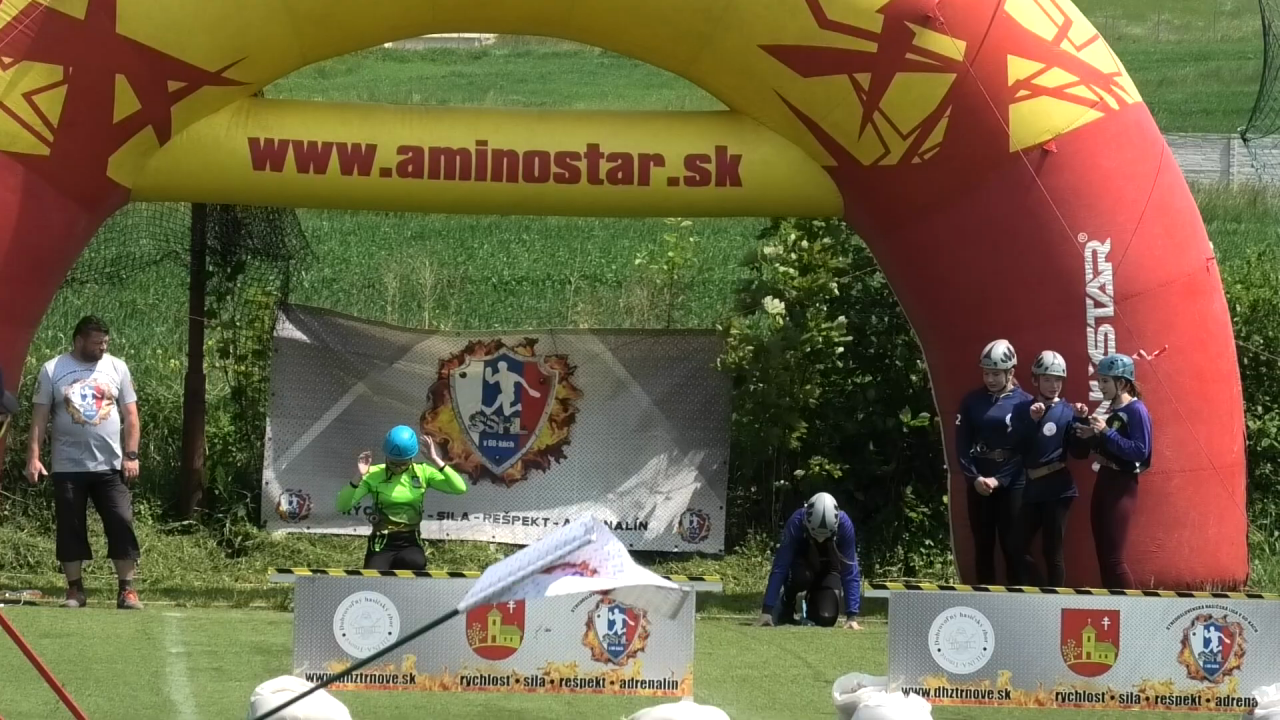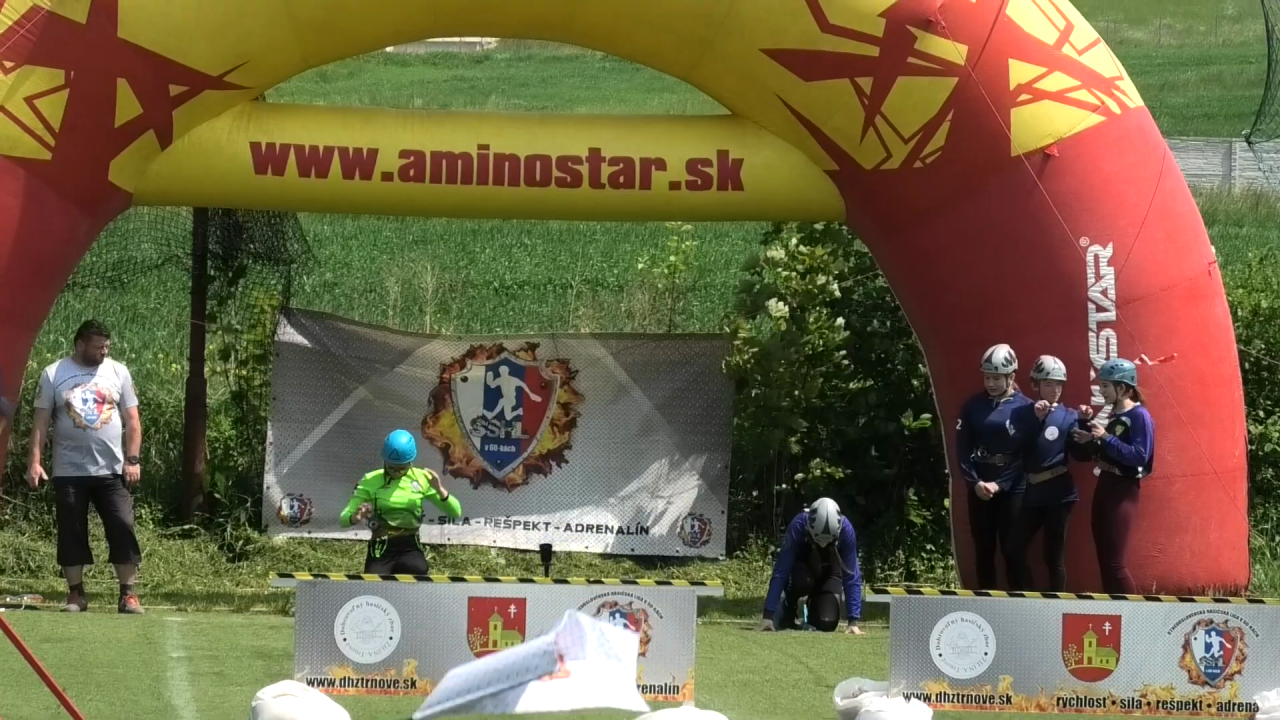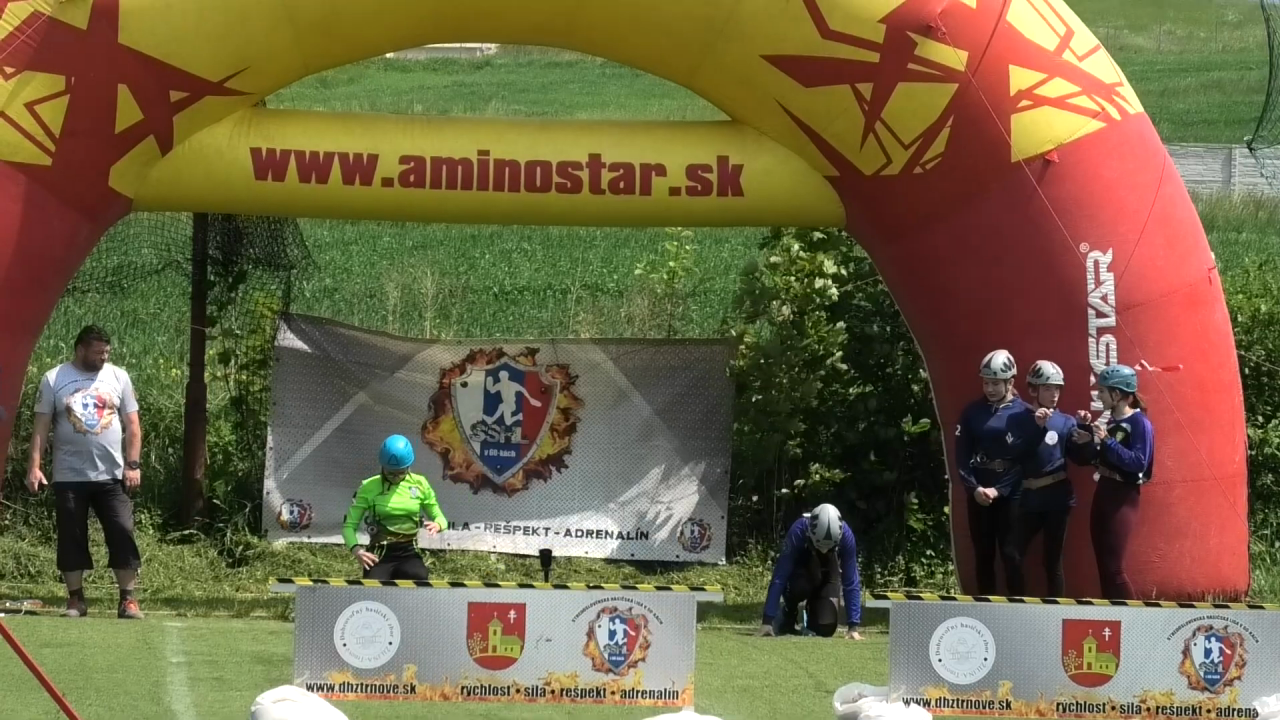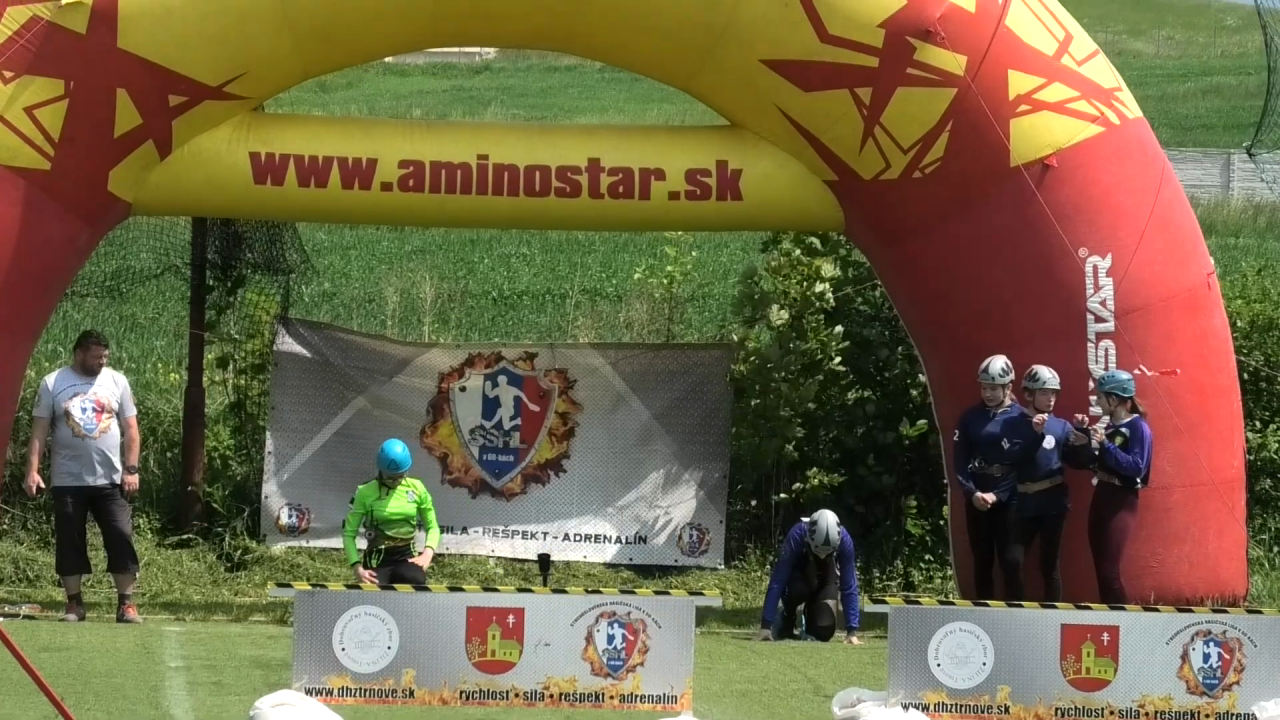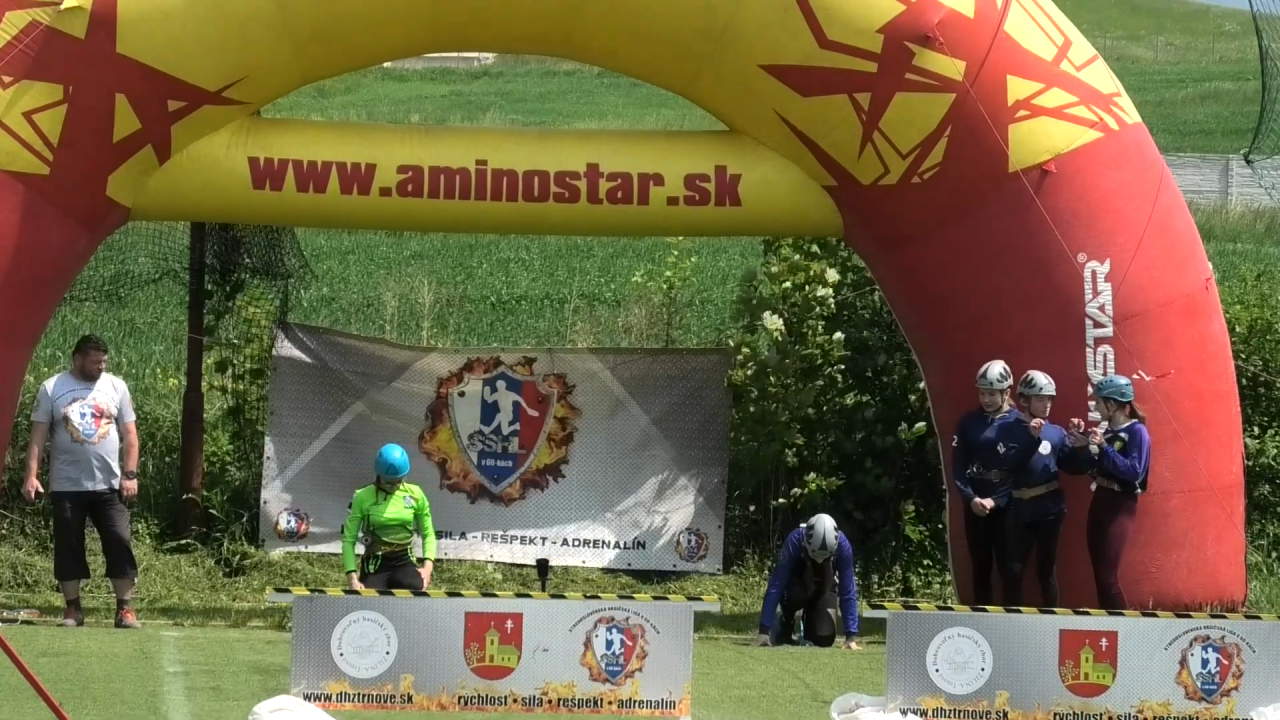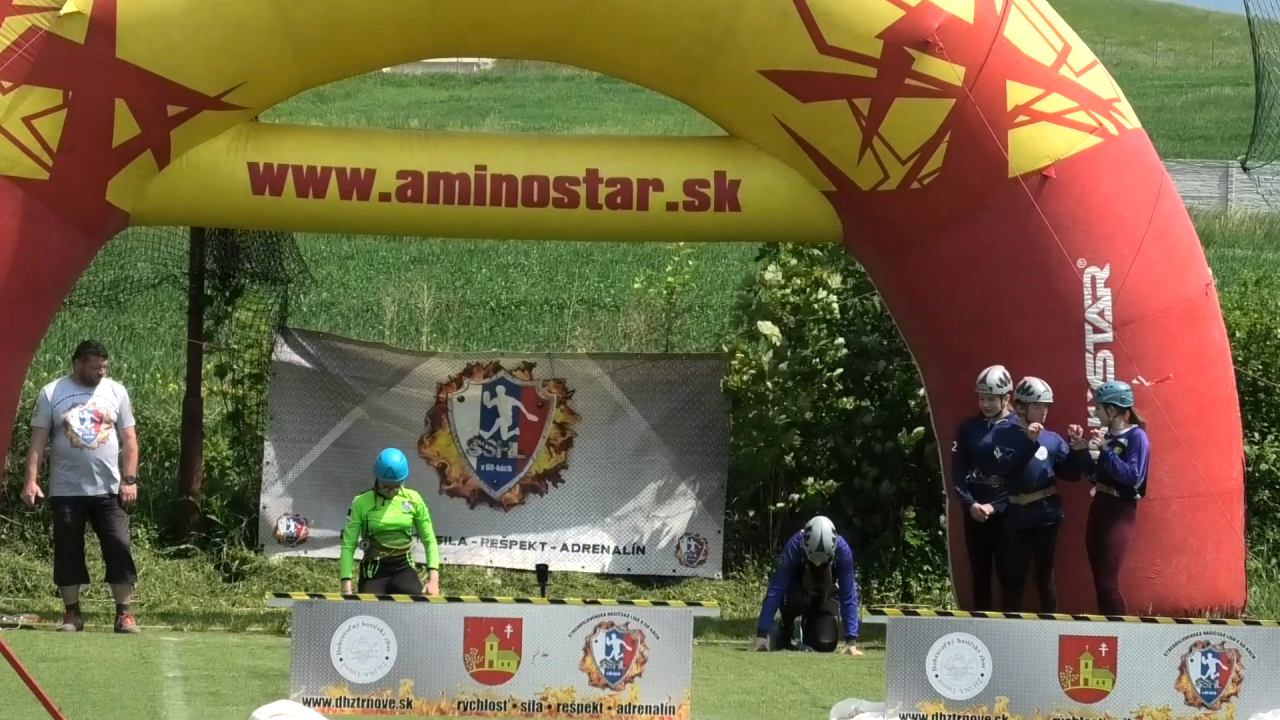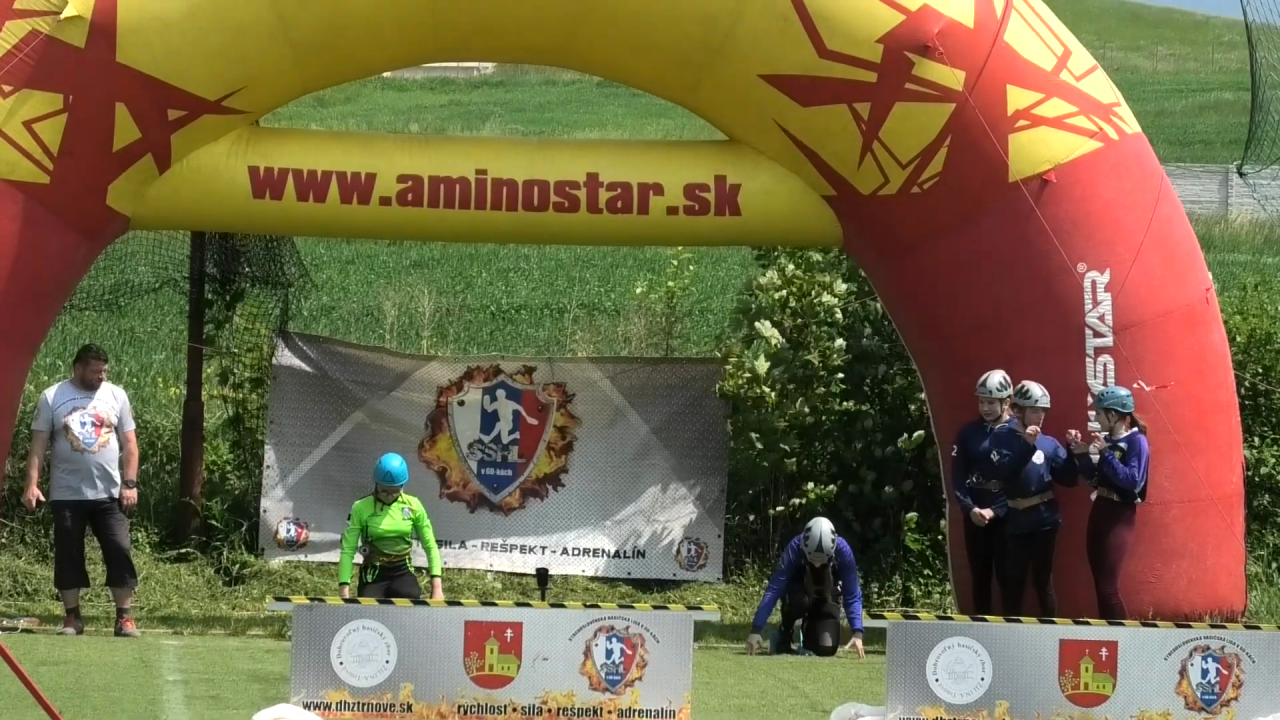
dt=0.1s
person 1, frame 1
left shoulder: (117, 367)
right shoulder: (52, 370)
left elbow: (130, 415)
right elbow: (39, 417)
left wrist: (131, 455)
right wrist: (33, 457)
left hip: (110, 465)
right hip: (68, 467)
left knee: (121, 524)
right knee: (70, 528)
left ankle: (126, 589)
right ankle: (75, 589)
person 1, frame 2
left shoulder: (118, 372)
right shoulder: (53, 374)
left elbow: (132, 419)
right elbow: (41, 422)
left wrist: (133, 460)
right wrist: (34, 461)
left hip: (112, 470)
right hip: (69, 471)
left knee: (123, 529)
right knee: (71, 532)
left ankle: (128, 594)
right ankle: (76, 594)
person 1, frame 3
left shoulder: (119, 377)
right shoulder: (53, 379)
left elbow: (132, 424)
right elbow: (41, 427)
left wrist: (133, 464)
right wrist: (34, 466)
left hip: (112, 475)
right hip: (69, 477)
left knee: (122, 534)
right knee: (71, 538)
left ankle: (128, 599)
right ankle: (75, 599)
person 1, frame 4
left shoulder: (117, 381)
right shoulder: (52, 383)
left elbow: (130, 428)
right elbow: (39, 431)
left wrist: (131, 469)
right wrist: (32, 470)
left hip: (110, 480)
right hip: (67, 481)
left knee: (121, 538)
right knee: (69, 542)
left ankle: (126, 603)
right ankle: (74, 603)
person 1, frame 5
left shoulder: (116, 386)
right shoulder: (51, 388)
left elbow: (129, 434)
right elbow: (38, 435)
left wrist: (130, 474)
right wrist: (31, 475)
left hip: (109, 485)
right hip: (66, 486)
left knee: (119, 544)
right knee: (68, 547)
left ankle: (124, 608)
right ankle: (72, 609)
person 1, frame 6
left shoulder: (116, 392)
right shoulder: (51, 393)
left elbow: (129, 439)
right elbow: (38, 440)
left wrist: (129, 479)
right wrist: (31, 480)
left hip: (109, 489)
right hip: (66, 491)
left knee: (119, 548)
right knee: (67, 552)
left ankle: (124, 613)
right ankle: (72, 613)
person 1, frame 7
left shoulder: (116, 396)
right shoulder: (52, 397)
left elbow: (129, 443)
right elbow: (38, 444)
left wrist: (130, 484)
right wrist: (31, 484)
left hip: (109, 493)
right hip: (66, 495)
left knee: (119, 552)
right knee: (68, 555)
left ankle: (124, 617)
right ankle: (72, 617)
person 2, frame 1
left shoulder: (1024, 403)
right shoulder: (972, 401)
right elbow: (962, 445)
left wrist: (998, 480)
right wrist: (974, 477)
left hip: (1012, 483)
right hip: (977, 481)
left knee: (1012, 545)
right knee: (982, 544)
person 2, frame 2
left shoulder: (1025, 407)
right shoulder: (973, 405)
right elbow: (962, 450)
left wrist: (999, 484)
right wrist: (975, 482)
left hip: (1012, 488)
right hip: (978, 486)
left knee: (1013, 550)
right knee: (983, 549)
person 2, frame 3
left shoulder: (1025, 413)
right shoulder: (972, 412)
right elbow: (961, 455)
left wrist: (998, 490)
right wrist: (974, 487)
left hip: (1011, 493)
right hip: (978, 493)
left knee: (1011, 555)
right knee: (983, 555)
person 2, frame 4
left shoulder: (1022, 418)
right shoulder: (970, 417)
right elbow: (959, 460)
left wrist: (997, 495)
right wrist: (972, 492)
left hip: (1009, 498)
right hip: (975, 497)
left knee: (1009, 560)
right knee: (981, 560)
person 2, frame 5
left shoulder: (1020, 423)
right shoulder: (969, 422)
right elbow: (957, 466)
left wrist: (995, 500)
right wrist: (970, 498)
left hip: (1007, 503)
right hip: (974, 503)
left knee: (1007, 566)
right knee: (979, 565)
person 2, frame 6
left shoulder: (1019, 429)
right shoulder: (968, 428)
right elbow: (957, 472)
left wrist: (994, 506)
right wrist: (970, 503)
left hip: (1006, 509)
right hip: (974, 508)
left knee: (1006, 571)
right knee: (979, 571)
person 2, frame 7
right shoulder: (968, 432)
right elbow: (958, 476)
left wrist: (995, 510)
right wrist: (970, 508)
left hip: (1007, 513)
right hip: (974, 513)
left knee: (1007, 575)
right knee: (979, 575)
person 3, frame 1
left shoulder: (1069, 412)
right shoulder: (1023, 409)
right wrist: (1032, 421)
left hip: (1058, 489)
right hip: (1032, 488)
left knee: (1052, 551)
person 3, frame 2
left shoulder: (1069, 416)
right shoulder: (1023, 413)
right wrist: (1036, 420)
left hip: (1059, 493)
right hip: (1032, 492)
left knee: (1054, 555)
person 3, frame 3
left shoulder: (1066, 421)
right shoulder: (1021, 419)
right wrist: (1038, 427)
left hip: (1057, 498)
right hip: (1029, 498)
left knee: (1052, 561)
person 3, frame 4
left shoulder: (1061, 426)
right shoulder: (1015, 424)
left elbow: (1080, 462)
left wrist: (1082, 433)
right wrist: (1035, 433)
left hip: (1053, 502)
right hip: (1025, 503)
left knee: (1049, 565)
right knee: (1012, 560)
person 3, frame 5
left shoulder: (1056, 432)
left elbow: (1076, 467)
right wrist: (1033, 438)
left hip: (1049, 508)
right hip: (1020, 509)
left knee: (1046, 570)
right knee: (1014, 570)
person 3, frame 6
left shoulder: (1052, 439)
left elbow: (1072, 473)
right wrist: (1029, 442)
left hip: (1047, 513)
right hip: (1018, 515)
left knee: (1044, 576)
right knee: (1014, 577)
person 3, frame 7
left shoulder: (1050, 443)
right shoulder: (1001, 438)
left elbow: (1069, 478)
right wrist: (1027, 445)
left hip: (1045, 518)
right hip: (1015, 519)
left knee: (1043, 580)
right knee: (1013, 581)
person 4, frame 1
left shoulder: (1136, 410)
right shoulder: (1112, 409)
left elbow: (1140, 451)
left wrist: (1106, 432)
right wrist: (1090, 433)
left hip: (1122, 486)
right hip: (1104, 481)
left knee: (1114, 556)
right knee: (1102, 553)
person 4, frame 2
left shoulder: (1139, 415)
right shoulder: (1114, 414)
left elbow: (1141, 456)
left wrist: (1105, 438)
right wrist: (1090, 439)
left hip: (1123, 490)
right hip: (1105, 486)
left knee: (1114, 561)
right knee: (1103, 558)
person 4, frame 3
left shoulder: (1139, 421)
right shoulder: (1112, 420)
left elbow: (1139, 463)
left wrist: (1107, 441)
right wrist: (1088, 438)
left hip: (1124, 496)
right hip: (1104, 491)
left knee: (1112, 565)
right knee: (1102, 563)
person 4, frame 4
left shoulder: (1138, 426)
right shoulder: (1110, 425)
left elbow: (1137, 467)
left wrist: (1105, 444)
right wrist: (1086, 442)
left hip: (1122, 501)
right hip: (1101, 495)
left knee: (1110, 570)
right knee: (1100, 568)
person 4, frame 5
left shoulder: (1137, 431)
right shoulder: (1109, 430)
left elbow: (1134, 472)
left wrist: (1104, 447)
right wrist: (1083, 445)
left hip: (1121, 506)
right hip: (1100, 501)
left knee: (1108, 575)
right knee: (1099, 573)
person 4, frame 6
left shoulder: (1136, 437)
right shoulder: (1108, 435)
left elbow: (1133, 476)
left wrist: (1105, 449)
right wrist: (1082, 450)
left hip: (1120, 511)
right hip: (1099, 506)
left knee: (1107, 581)
right knee: (1098, 579)
person 4, frame 7
left shoulder: (1137, 440)
right shoulder: (1108, 440)
left elbow: (1132, 480)
left wrist: (1105, 453)
right wrist: (1081, 454)
left hip: (1120, 515)
right hip: (1099, 511)
left knee: (1108, 585)
right knee: (1099, 583)
